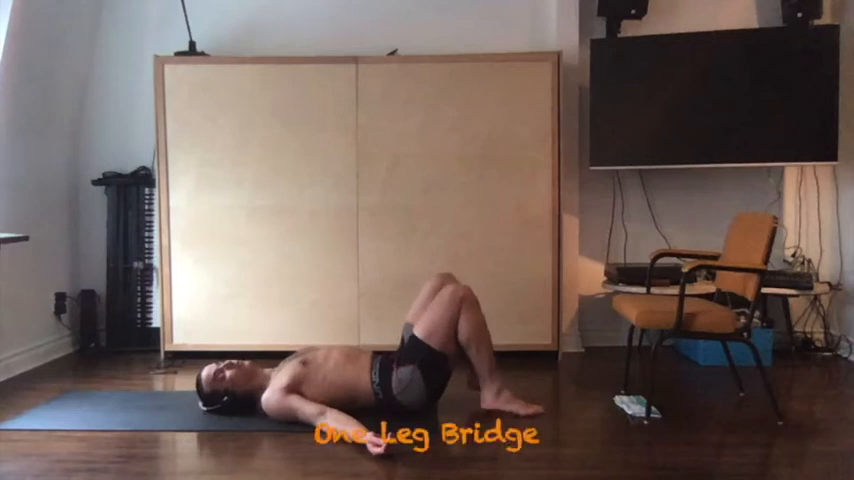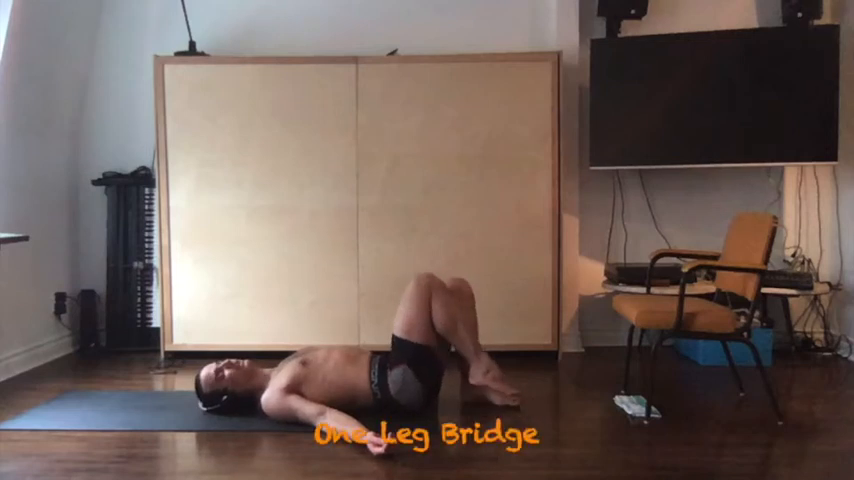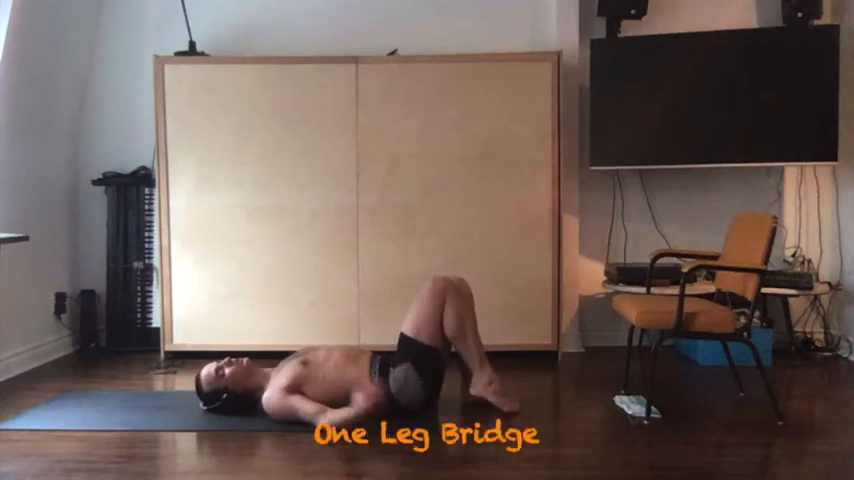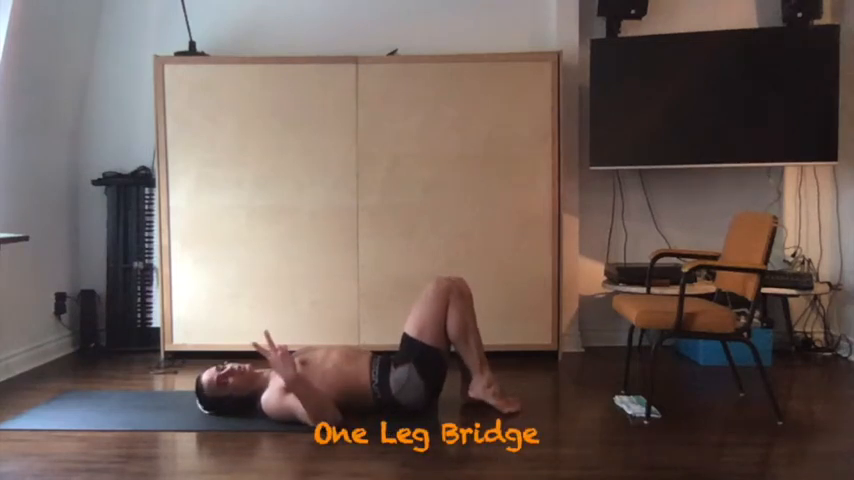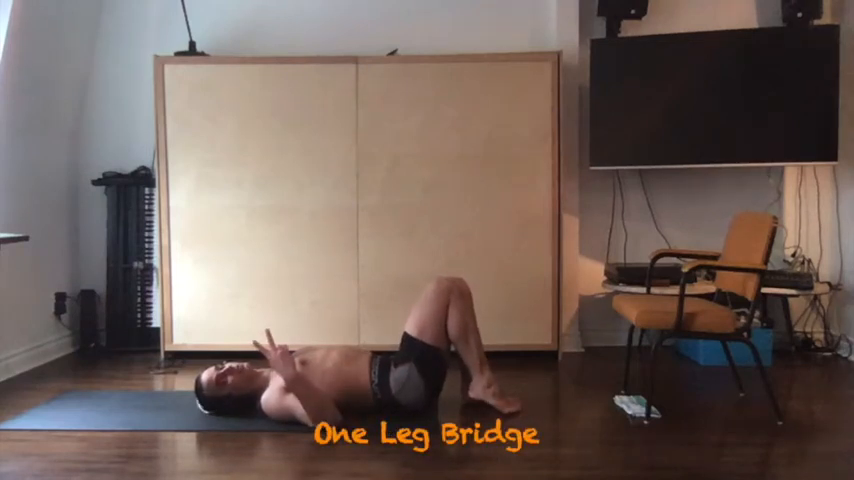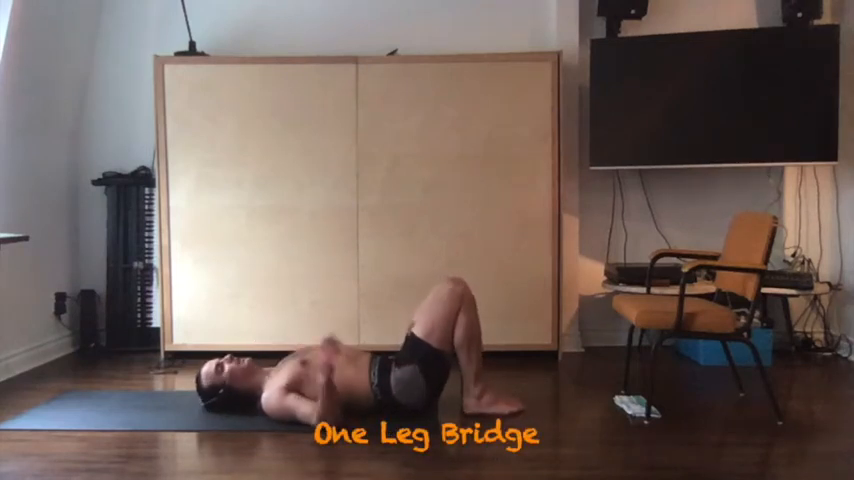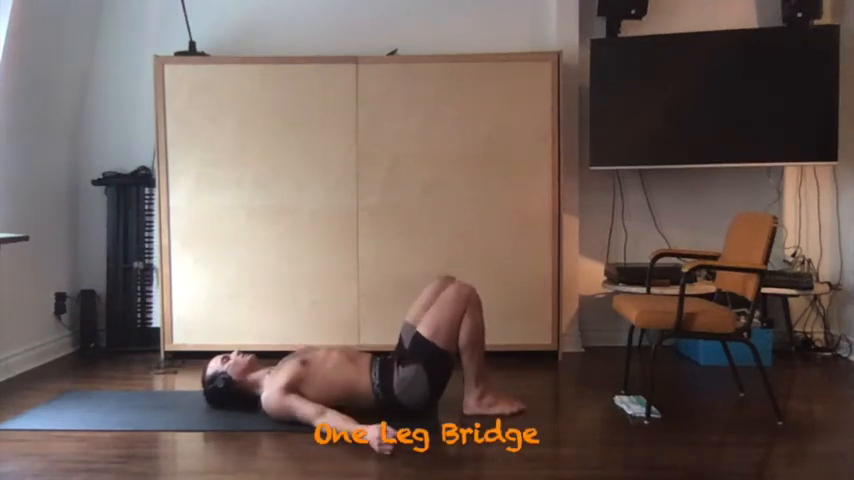
dt=0.5s
person 1, frame 1
left shoulder: (279, 374)
right shoulder: (273, 400)
right elbow: (322, 415)
right wrist: (366, 437)
left hip: (395, 365)
right hip: (405, 385)
left knee: (443, 281)
right knee: (459, 295)
left ankle: (477, 375)
right ankle: (494, 391)
person 1, frame 2
left shoulder: (281, 373)
right shoulder: (273, 399)
right elbow: (321, 415)
right wrist: (365, 436)
left hip: (389, 368)
right hip: (403, 384)
left knee: (457, 287)
right knee: (424, 283)
left ankle: (474, 386)
right ankle: (481, 368)
person 1, frame 3
left shoulder: (280, 373)
right shoulder: (274, 399)
right elbow: (326, 416)
right wrist: (356, 410)
left hip: (393, 369)
right hip: (403, 383)
left knee: (456, 286)
right knee: (441, 287)
left ankle: (474, 387)
right ankle: (483, 380)
person 1, frame 4
left shoulder: (276, 377)
right shoulder: (273, 399)
right elbow: (329, 419)
right wrist: (292, 380)
left hip: (392, 369)
right hip: (405, 384)
left knee: (455, 288)
right knee: (445, 289)
left ankle: (472, 386)
right ankle: (482, 383)
person 1, frame 5
left shoulder: (274, 377)
right shoulder: (272, 399)
right elbow: (329, 420)
right wrist: (292, 379)
left hip: (395, 371)
right hip: (405, 384)
left knee: (454, 288)
right knee: (446, 289)
left ankle: (472, 385)
right ankle: (483, 383)
person 1, frame 6
left shoulder: (278, 374)
right shoulder: (272, 399)
right elbow: (329, 420)
right wrist: (323, 377)
left hip: (394, 368)
right hip: (401, 386)
left knee: (452, 287)
right knee: (456, 293)
left ankle: (473, 391)
right ankle: (476, 396)
person 1, frame 7
left shoulder: (278, 374)
right shoulder: (272, 398)
right elbow: (321, 416)
right wrist: (366, 430)
left hip: (393, 366)
right hip: (404, 385)
left knee: (446, 284)
right knee: (463, 295)
left ankle: (479, 382)
right ankle: (476, 397)
